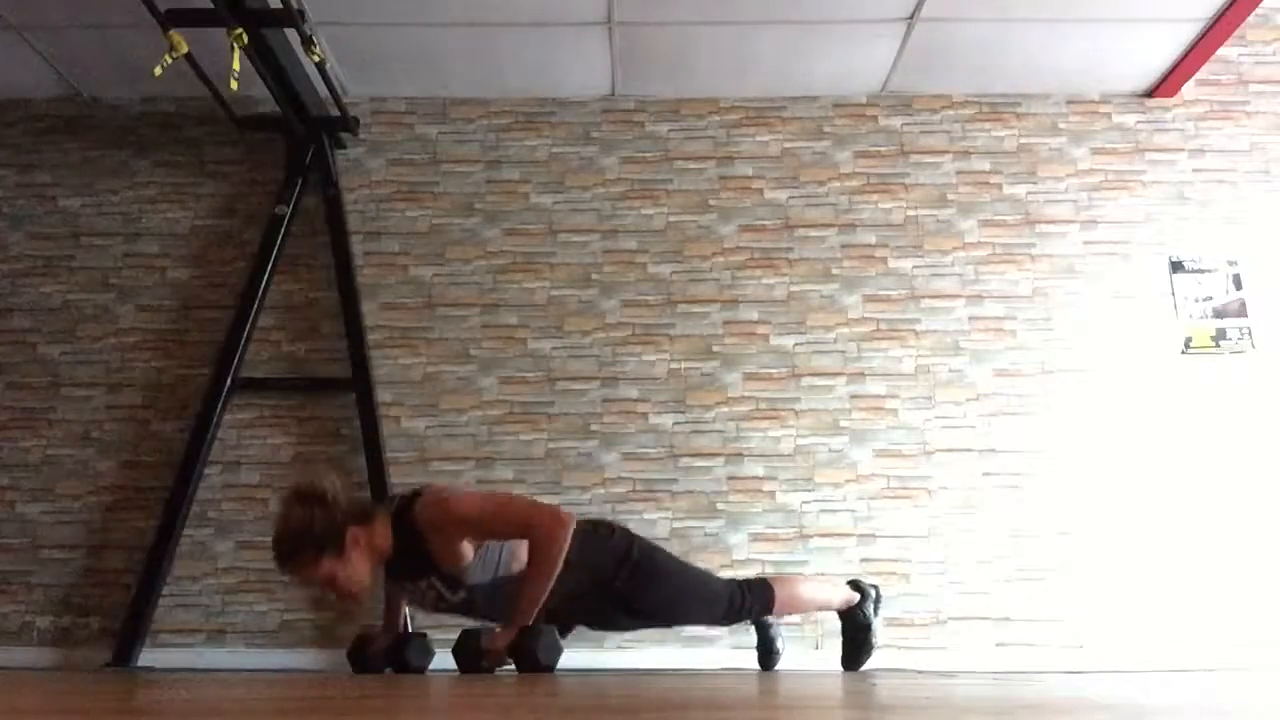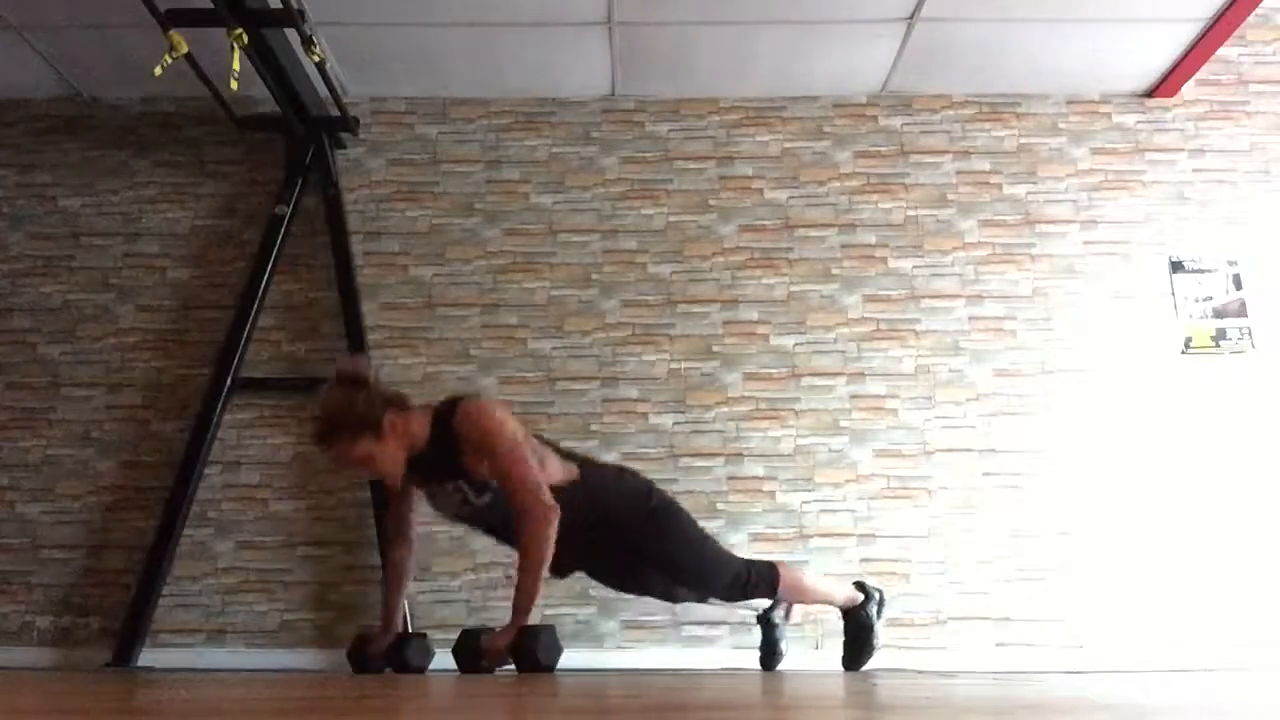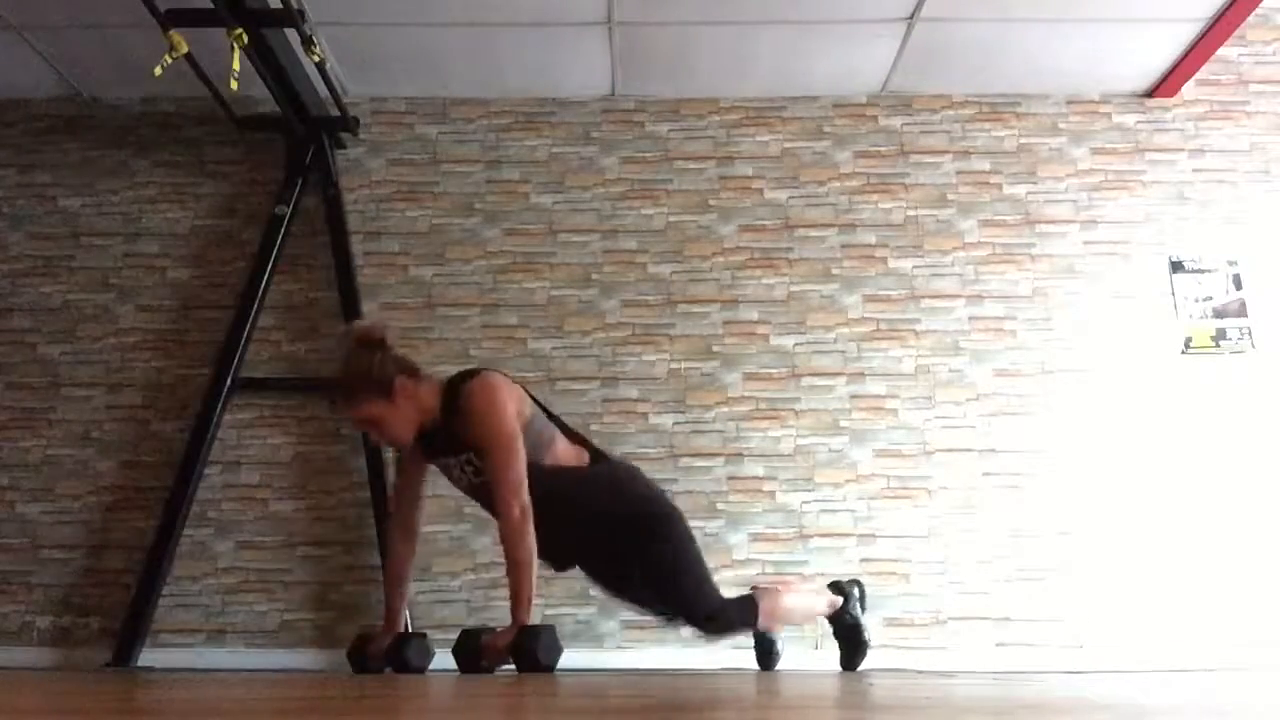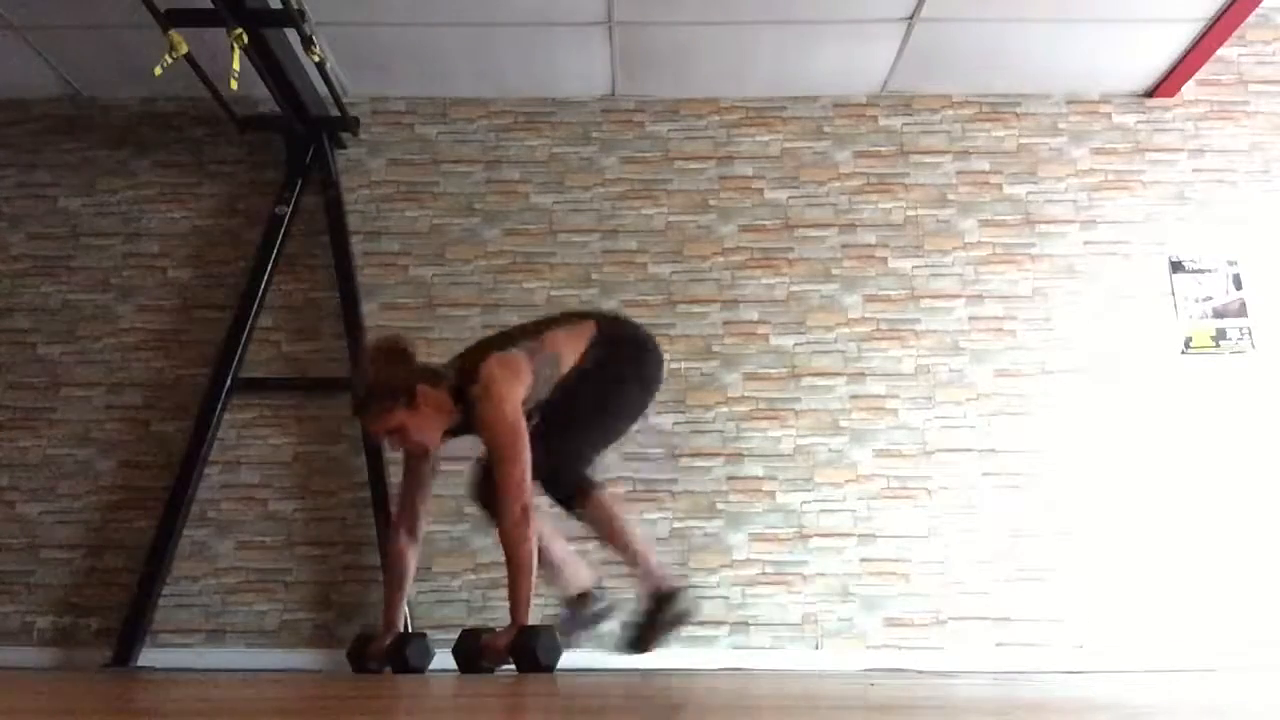
dt=0.2s
person 1, frame 1
left shoulder: (431, 516)
right shoulder: (382, 544)
left elbow: (556, 523)
left wrist: (517, 625)
right wrist: (390, 637)
left hip: (603, 567)
right hip: (569, 589)
left knee: (731, 602)
left ankle: (854, 597)
right ankle: (762, 619)
person 1, frame 2
left shoulder: (473, 421)
right shoulder: (408, 457)
left elbow: (540, 513)
right elbow: (400, 541)
left wrist: (517, 626)
right wrist: (389, 629)
left hip: (620, 511)
right hip: (585, 539)
left knee: (734, 581)
right knee: (702, 587)
left ankle: (859, 600)
right ankle: (772, 612)
person 1, frame 3
left shoulder: (482, 396)
right shoulder: (416, 435)
left elbow: (515, 510)
right elbow: (403, 530)
left wrist: (520, 624)
right wrist: (392, 627)
left hip: (619, 504)
right hip: (571, 526)
left knee: (712, 616)
right knee: (674, 604)
left ankle: (838, 600)
right ankle: (758, 622)
person 1, frame 4
left shoulder: (492, 389)
right shoulder: (431, 413)
left elbow: (520, 508)
right elbow: (407, 527)
left wrist: (520, 624)
right wrist: (392, 627)
left hip: (628, 362)
right hip: (563, 387)
left knee: (552, 468)
right knee: (493, 488)
left ankle: (662, 588)
right ankle: (583, 593)
